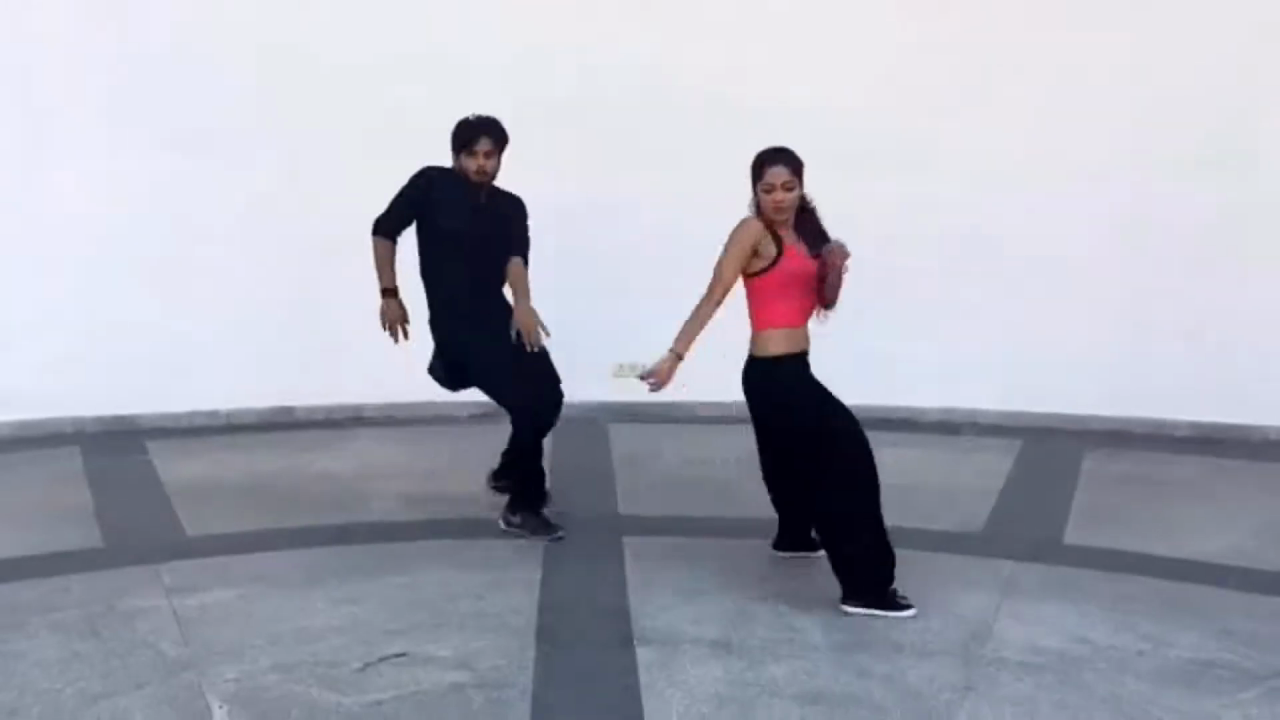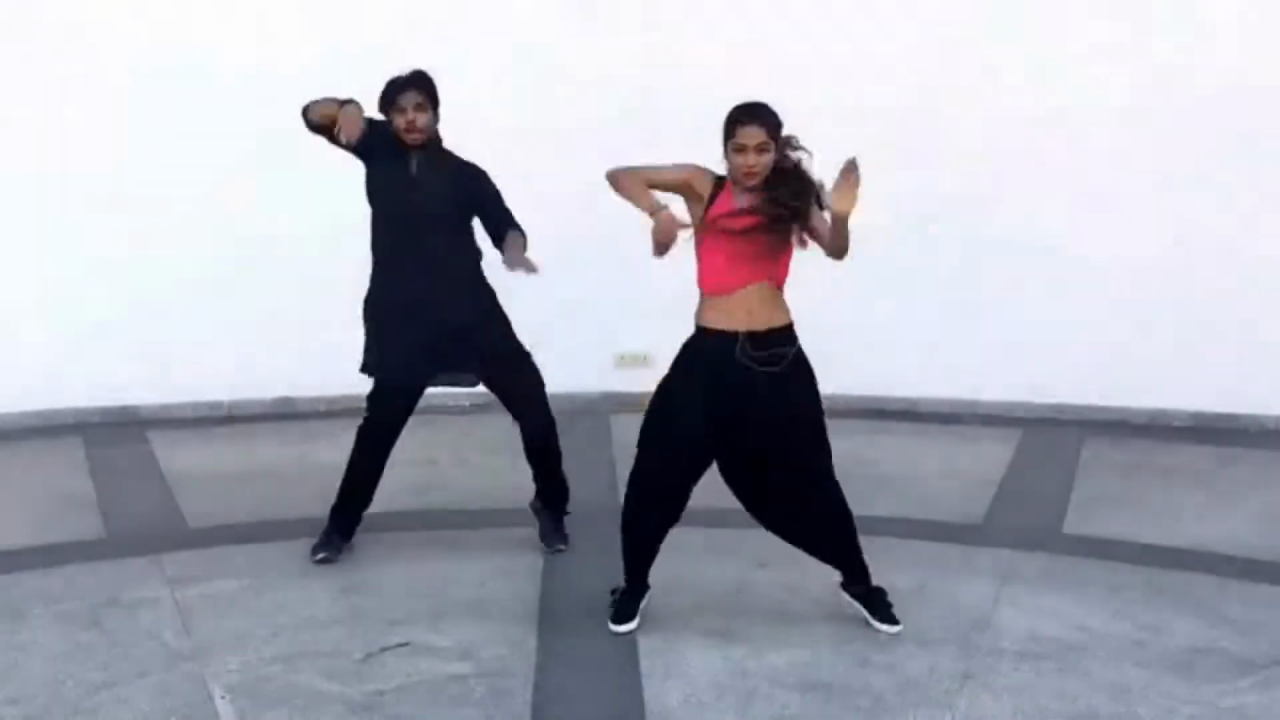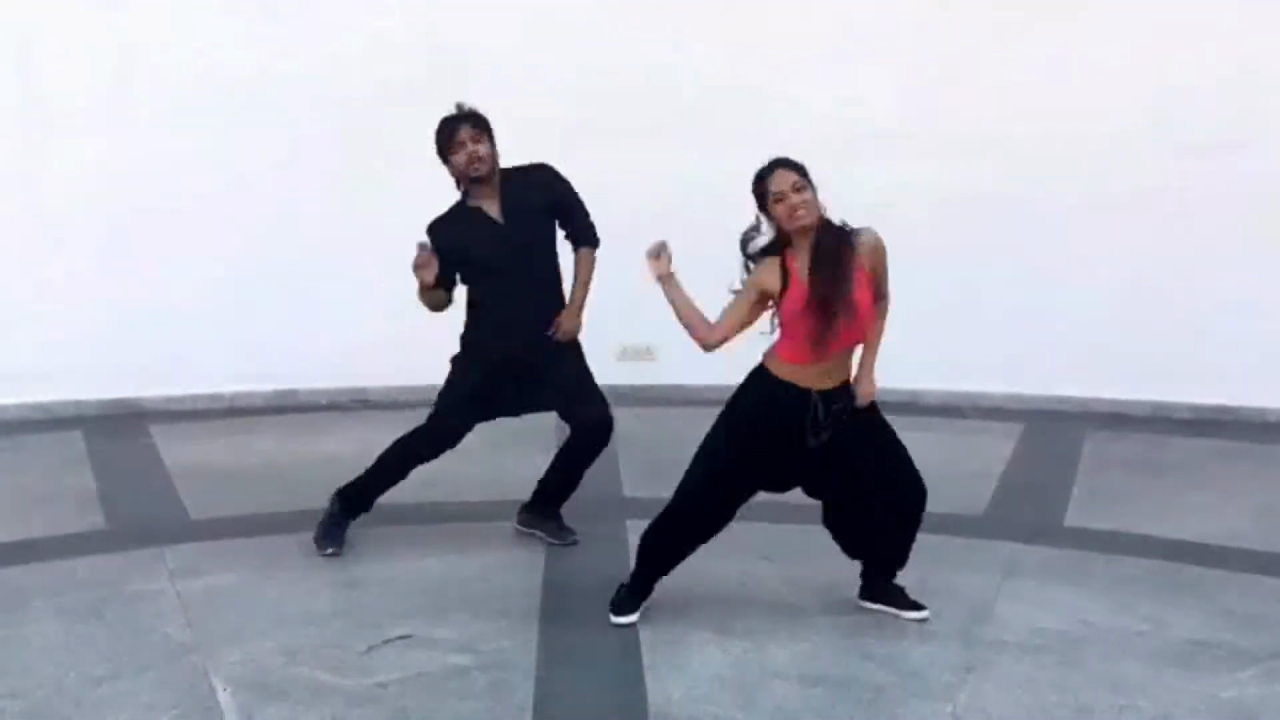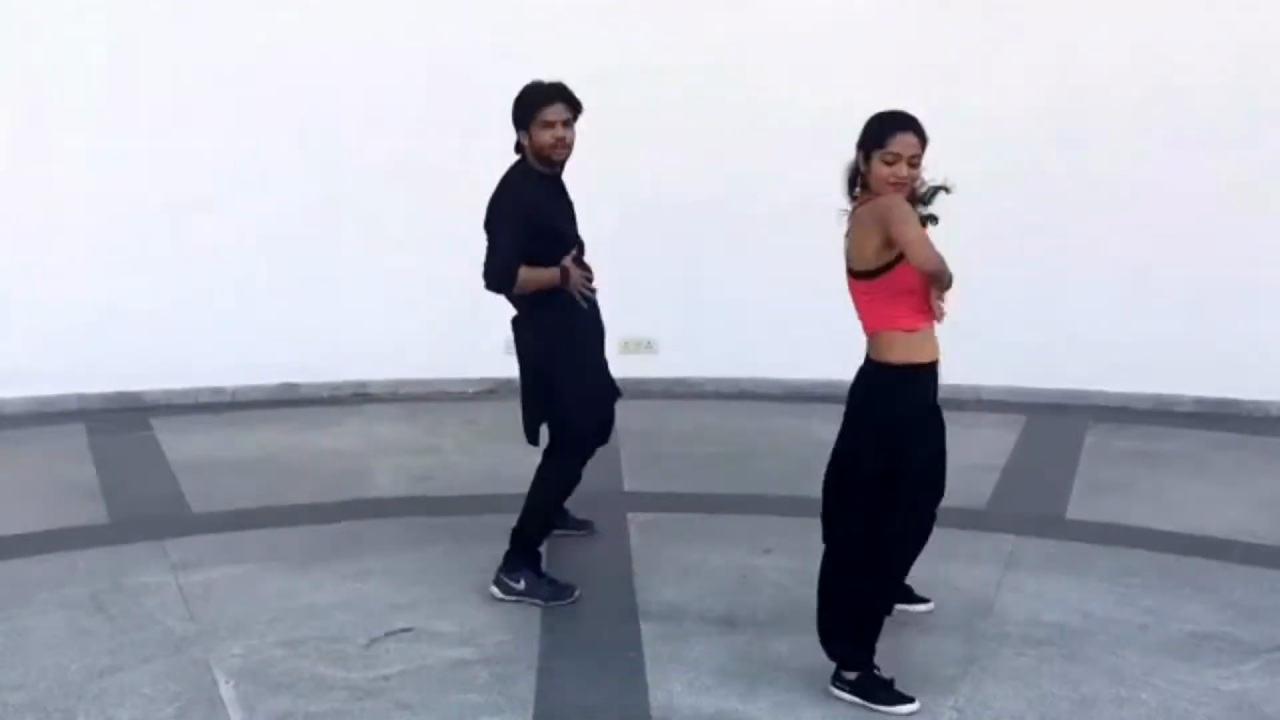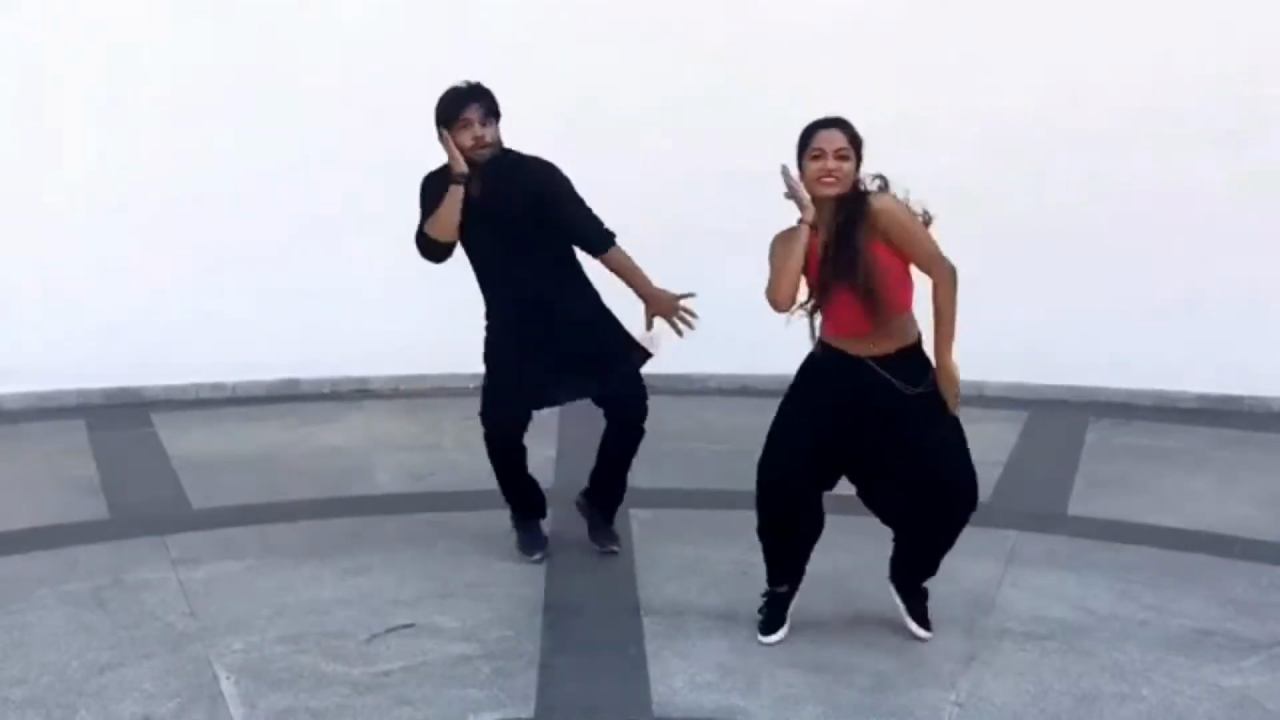
dt=1s
person 1, frame 1
left shoulder: (805, 235)
right shoulder: (751, 231)
left elbow: (823, 300)
right elbow: (714, 295)
left wrist: (835, 266)
right wrist: (676, 354)
left hip: (791, 369)
right hip: (774, 374)
left knee: (807, 466)
right knee: (846, 469)
left ankle: (792, 534)
right ankle: (865, 588)
person 1, frame 2
left shoulder: (786, 199)
right shoulder: (702, 186)
left elbow: (834, 249)
right elbow: (620, 176)
left wrist: (841, 218)
right wrist: (658, 210)
left hip: (777, 353)
right hip: (709, 355)
left knee: (807, 479)
right knee: (658, 476)
left ankle: (859, 583)
right ankle: (633, 585)
person 1, frame 3
left shoulder: (865, 247)
right shoulder: (769, 272)
left elbow: (879, 304)
right elbow: (711, 338)
left wrist: (868, 369)
right wrist: (666, 279)
left hip: (839, 400)
right hip: (773, 400)
left knee: (902, 494)
right knee: (708, 495)
left ankle: (878, 584)
right ankle: (639, 582)
person 1, frame 4
left shoulder: (874, 215)
right shoulder: (888, 207)
right elbow: (930, 268)
right wrist: (936, 286)
left hip: (892, 383)
right hip: (899, 390)
left knee: (891, 508)
right knee: (890, 518)
left ankle: (884, 585)
right ankle: (852, 667)
person 1, frame 5
left shoulder: (882, 211)
right shoulder: (791, 239)
left elbow: (942, 270)
right elbow: (780, 299)
left wrist: (944, 358)
right wrist: (806, 223)
left hip: (904, 373)
right hip: (832, 371)
left knee: (953, 493)
right knee: (782, 481)
left ankle: (909, 577)
right ankle: (780, 588)
person 2, frame 1
left shoulder: (509, 206)
right shoulder: (430, 184)
left elbow: (516, 256)
right elbow: (384, 231)
left wrist: (525, 310)
right wrist: (388, 293)
left hip: (498, 322)
right hip: (458, 326)
left knee: (545, 398)
right knee: (538, 403)
left ankle: (511, 482)
right ankle: (522, 506)
person 2, frame 2
left shoulder: (465, 175)
right shoulder: (378, 148)
left elbow: (504, 230)
right elbow: (314, 116)
left wrist: (515, 251)
right wrist: (343, 112)
left hip: (471, 312)
right hip: (401, 317)
left knee: (533, 407)
right knee: (381, 423)
left ankle: (551, 508)
right ankle: (340, 525)
person 2, frame 3
left shoulder: (539, 181)
right shoulder: (449, 229)
left elbow: (585, 239)
right elbow: (439, 301)
left wrist: (575, 308)
right wrist: (427, 282)
left hip: (552, 336)
right hip: (489, 347)
left knee: (596, 425)
right knee: (439, 433)
left ankle: (541, 510)
right ankle: (347, 504)
person 2, frame 4
left shoulder: (548, 179)
right shoulder: (515, 192)
right elbow: (501, 275)
left wrist: (573, 268)
right wrist: (562, 275)
left hip: (574, 322)
right hip: (550, 330)
left knee: (595, 420)
right knee: (574, 439)
left ankle: (550, 510)
right ankle: (516, 568)
person 2, frame 5
left shoulder: (534, 176)
right shoulder: (442, 187)
left elbow: (593, 236)
right elbow: (435, 248)
left wrist: (650, 292)
right wrist: (460, 178)
left hip: (576, 313)
right hip: (513, 325)
left knee: (629, 409)
right knee: (502, 429)
left ankle: (599, 505)
right ankle: (527, 516)
